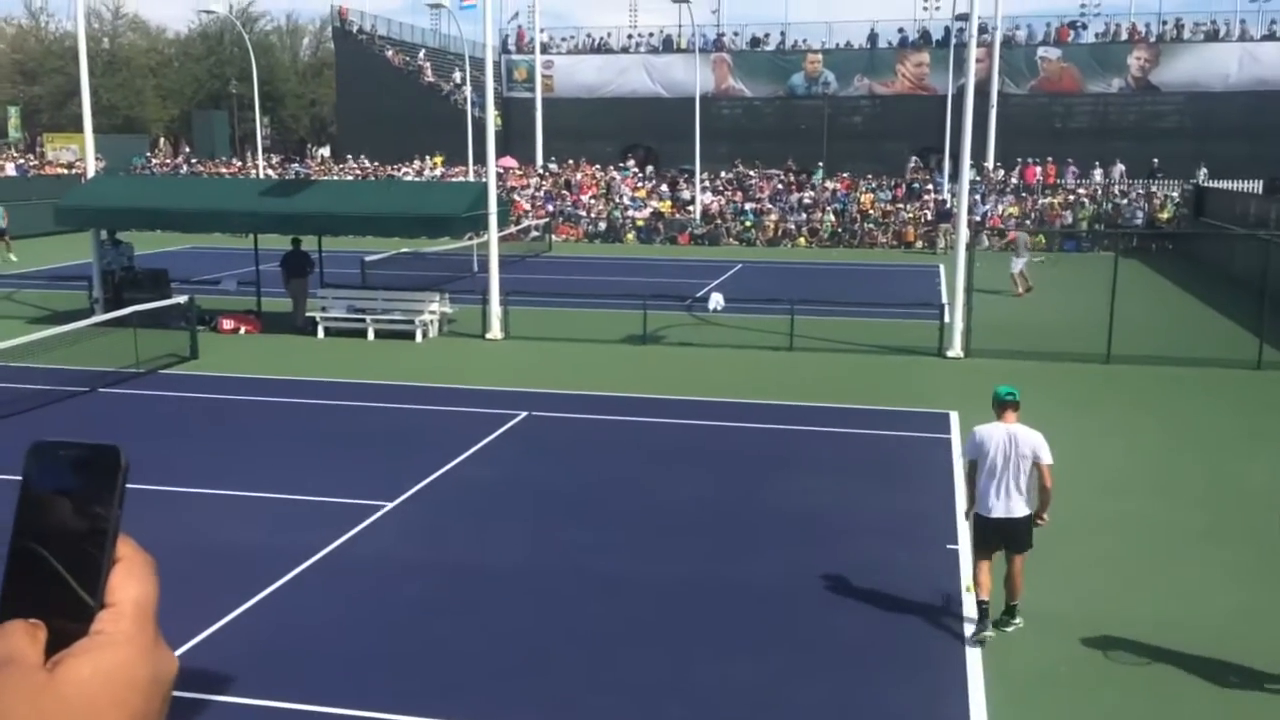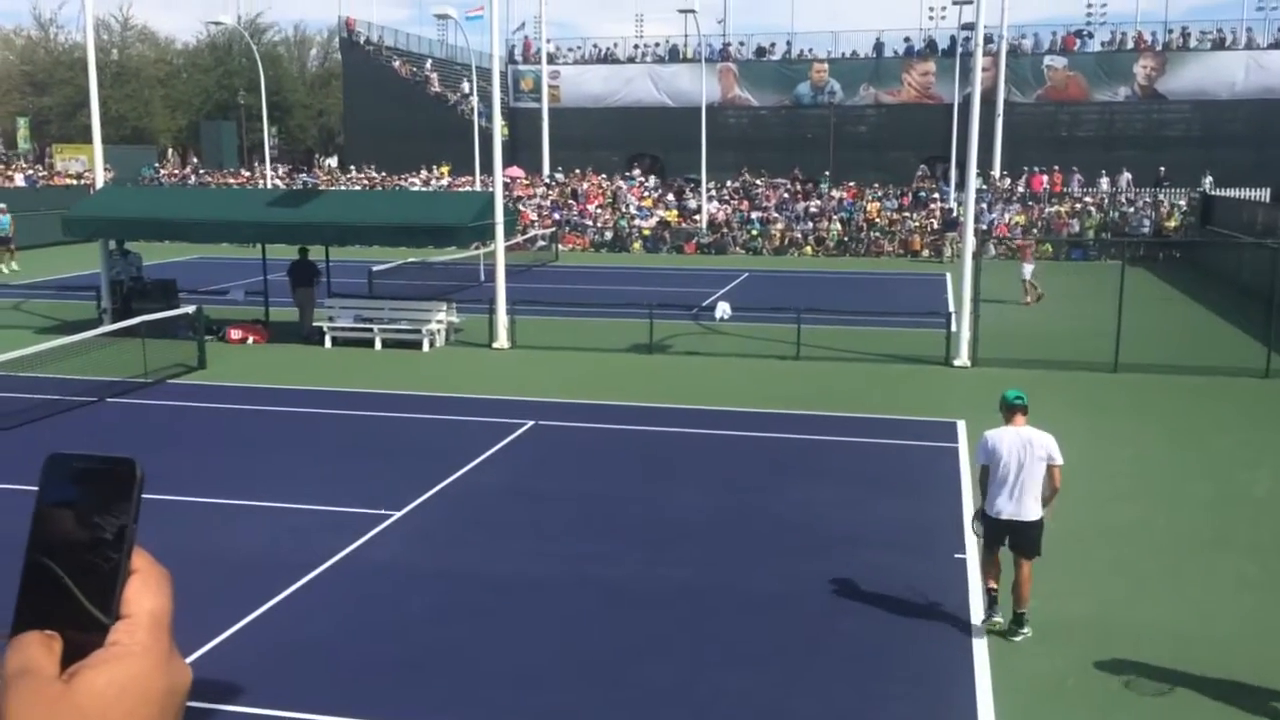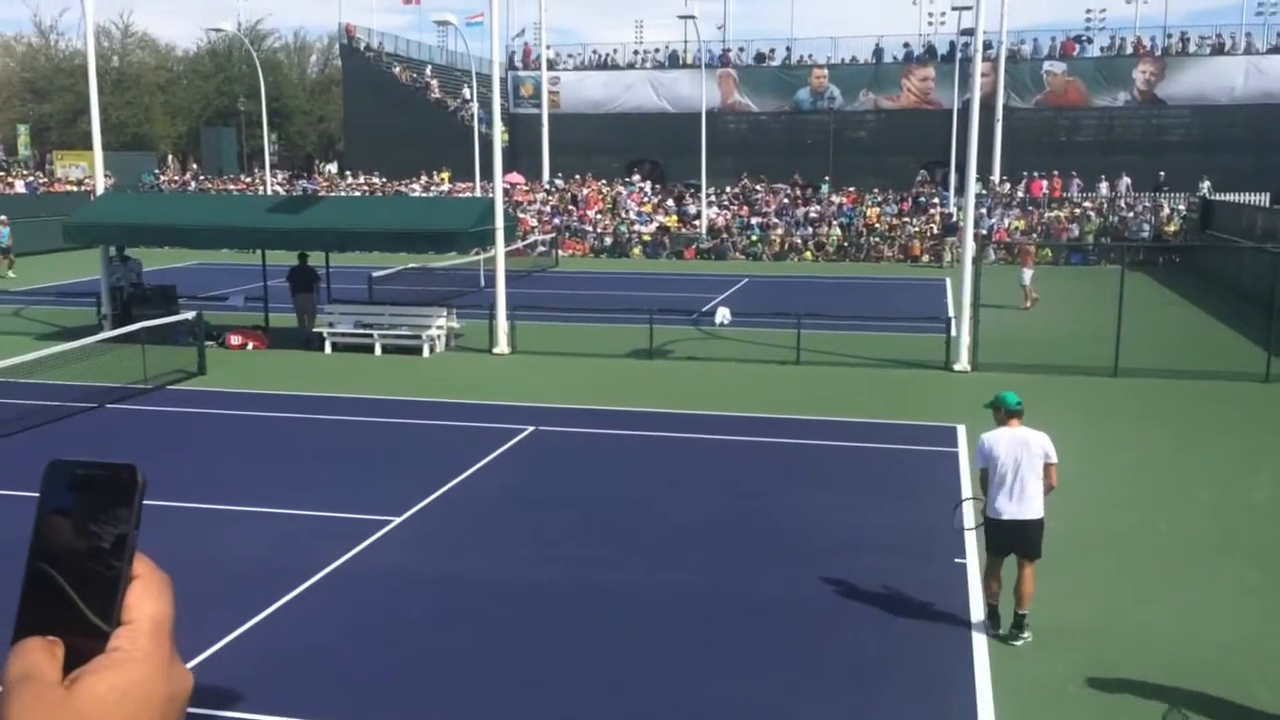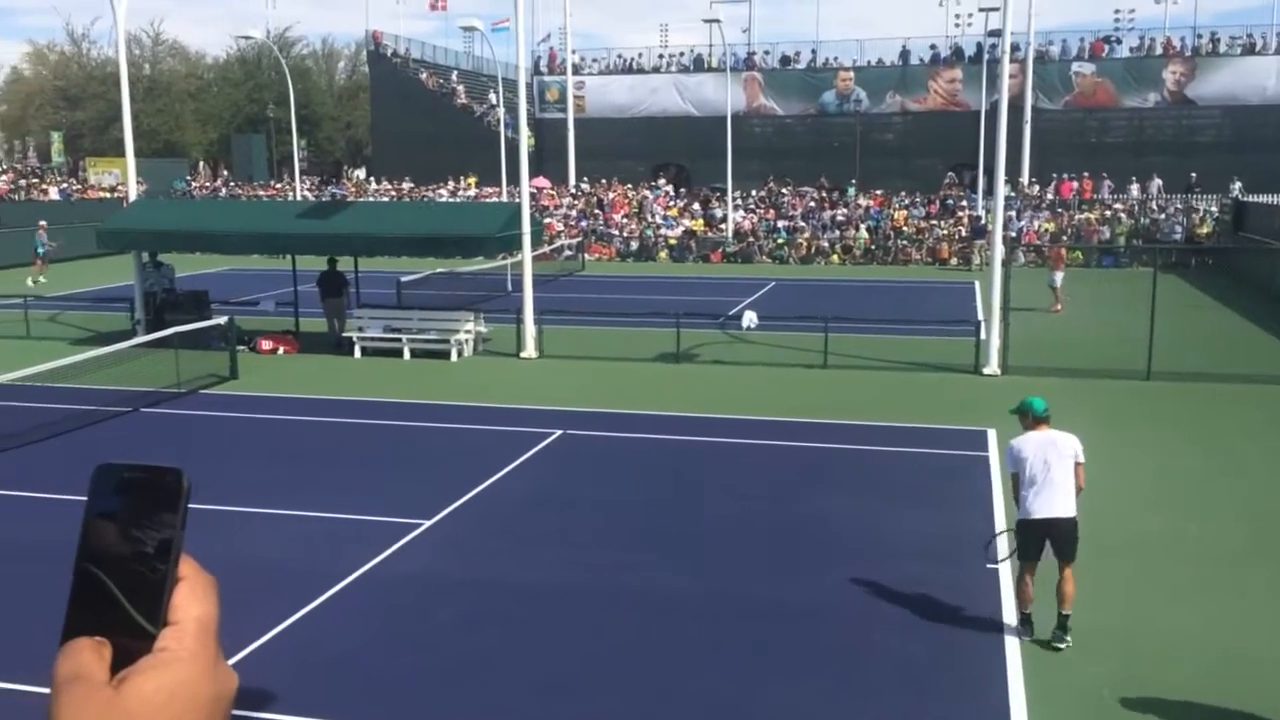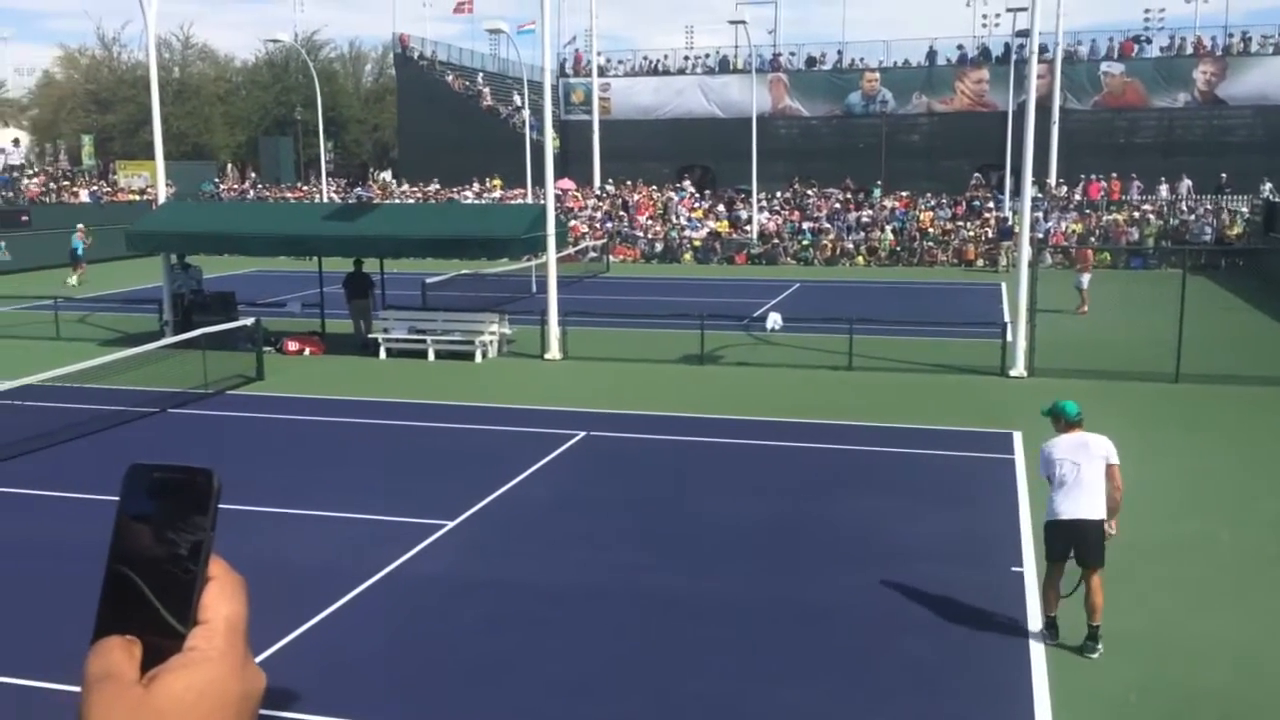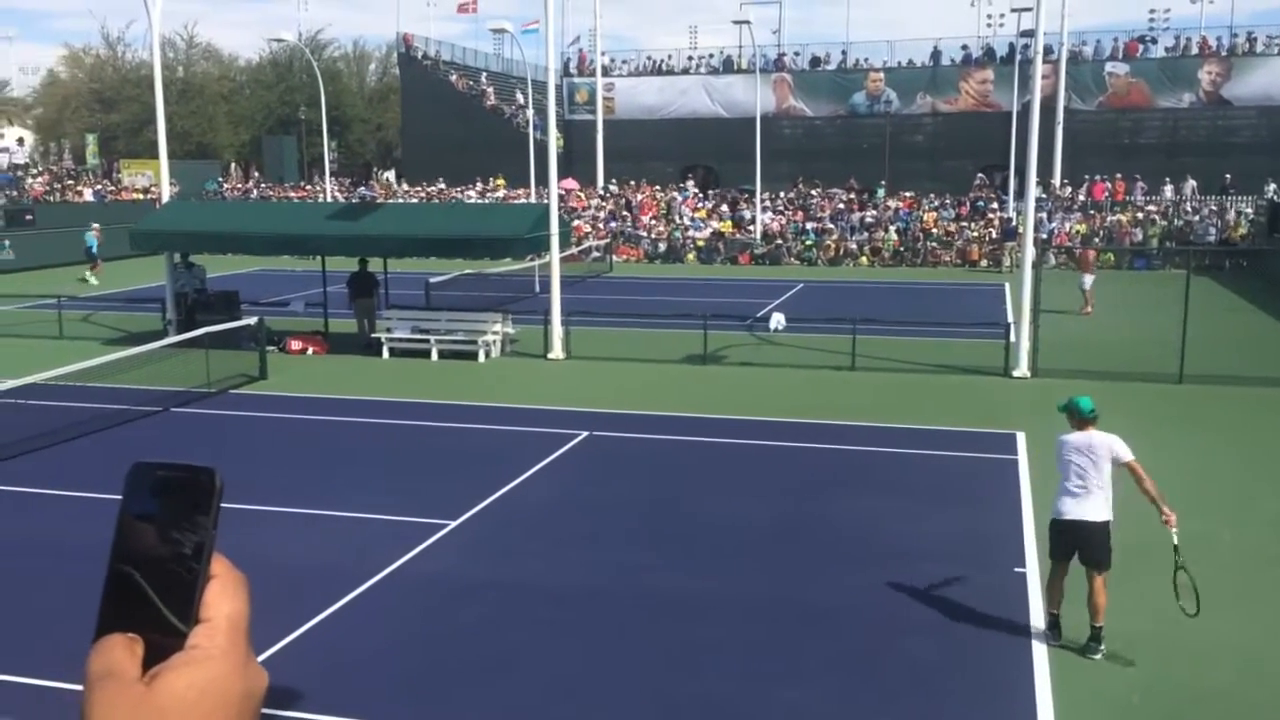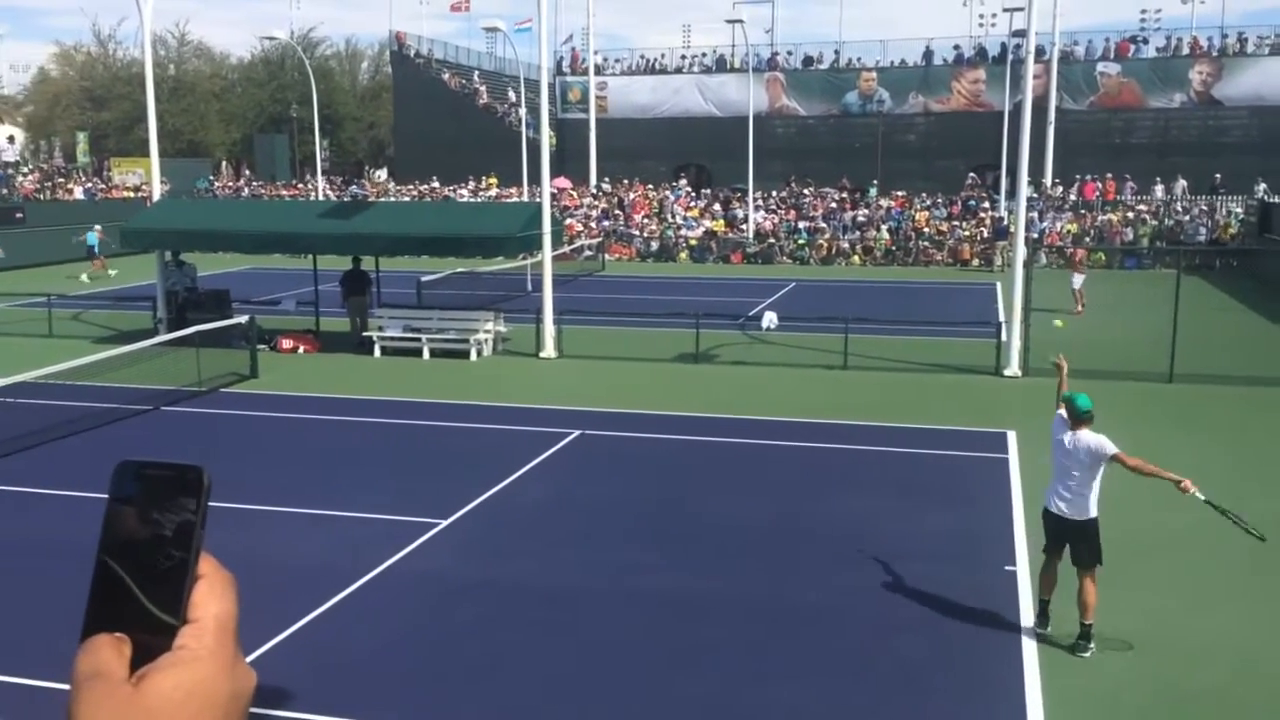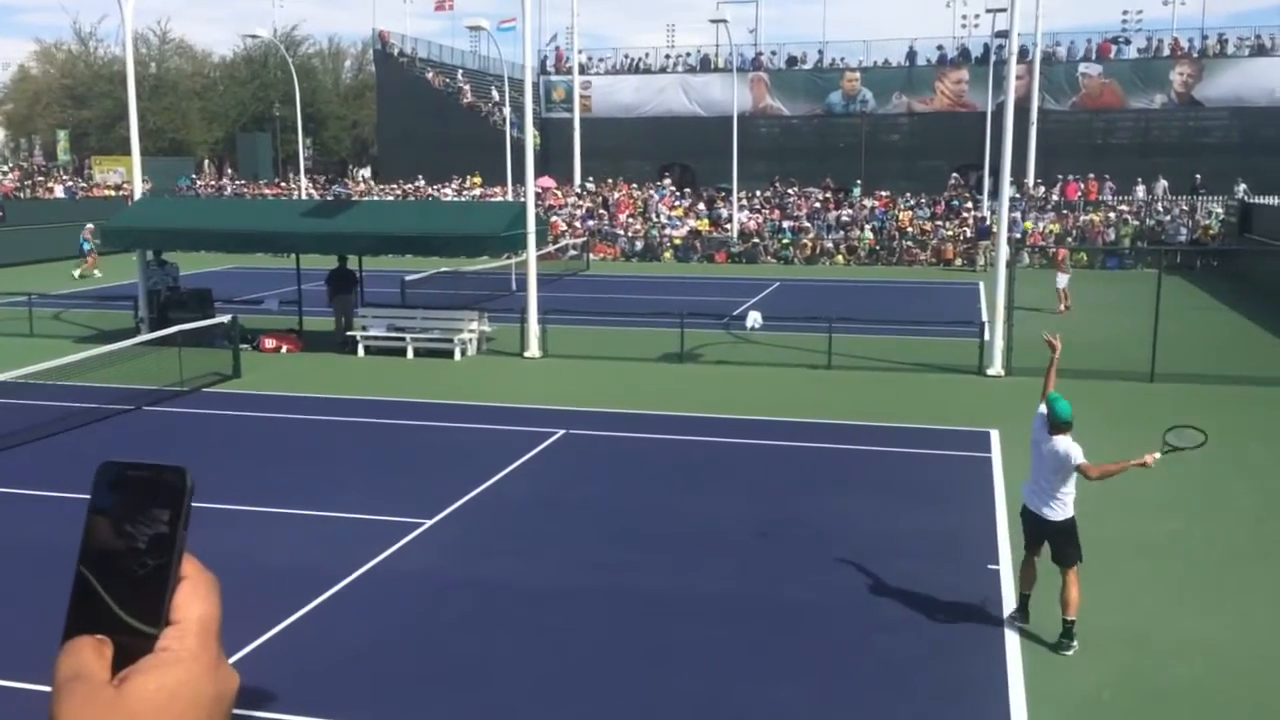
dt=0.2s
person 1, frame 1
left shoulder: (979, 433)
right shoulder: (1034, 438)
left elbow: (971, 475)
right elbow: (1046, 485)
left wrist: (971, 503)
right wrist: (1041, 512)
left hip: (985, 511)
right hip: (1019, 513)
left knee: (982, 563)
right knee: (1015, 562)
left ankle: (984, 617)
right ankle: (1010, 614)
person 1, frame 2
left shoulder: (990, 437)
right shoulder: (1045, 440)
left elbow: (984, 479)
right elbow: (1055, 485)
right wrist: (1042, 505)
left hip: (996, 512)
right hip: (1030, 515)
left knee: (990, 553)
right knee: (1023, 567)
left ankle: (992, 609)
right ankle: (1018, 623)
person 1, frame 3
left shoulder: (987, 440)
right shoulder: (1042, 439)
left elbow: (984, 481)
right elbow: (1052, 483)
left hip: (998, 514)
right hip: (1031, 516)
left knee: (994, 564)
right knee: (1026, 569)
left ankle: (993, 619)
right ankle: (1018, 627)
person 1, frame 4
left shoulder: (1016, 445)
right shoulder: (1071, 441)
right elbow: (1080, 484)
left hip: (1031, 516)
right hip: (1064, 516)
left knee: (1027, 570)
right knee: (1066, 570)
left ankle: (1026, 624)
right ankle: (1062, 629)
person 1, frame 5
left shoulder: (1049, 448)
right shoulder: (1102, 443)
right elbow: (1116, 486)
right wrist: (1111, 519)
left hip: (1058, 518)
right hip: (1091, 519)
left knee: (1053, 573)
right knee: (1093, 578)
left ankle: (1050, 628)
right ankle: (1093, 638)
person 1, frame 6
left shoulder: (1064, 442)
right shoulder: (1110, 443)
right elbow: (1140, 477)
right wrist: (1162, 508)
left hip: (1062, 518)
right hip: (1094, 521)
left knee: (1057, 572)
right knee: (1096, 579)
left ankle: (1053, 628)
right ankle: (1095, 640)
person 1, frame 7
left shoulder: (1059, 430)
right shoulder: (1096, 442)
left elbow: (1060, 403)
right elbow: (1129, 463)
left wrist: (1062, 376)
right wrist: (1175, 479)
left hip: (1053, 512)
right hip: (1082, 519)
left knee: (1051, 563)
right knee: (1087, 577)
left ankle: (1042, 618)
right ankle: (1085, 638)
person 1, frame 8
left shoulder: (1040, 426)
right shoulder: (1068, 448)
left elbow: (1047, 392)
right elbow: (1092, 473)
left wrist: (1054, 356)
right wrist: (1135, 462)
left hip: (1031, 510)
right hip: (1059, 519)
left knee: (1030, 557)
right knee: (1070, 574)
left ankle: (1022, 610)
right ankle: (1067, 634)
